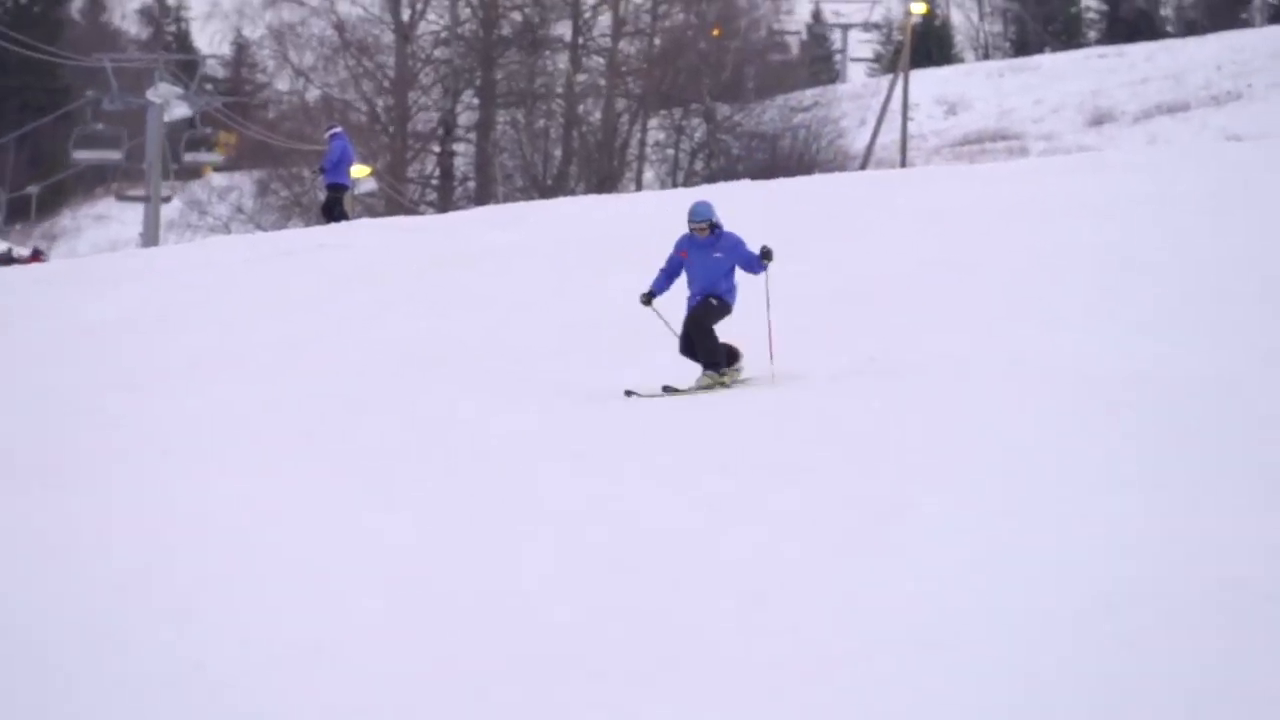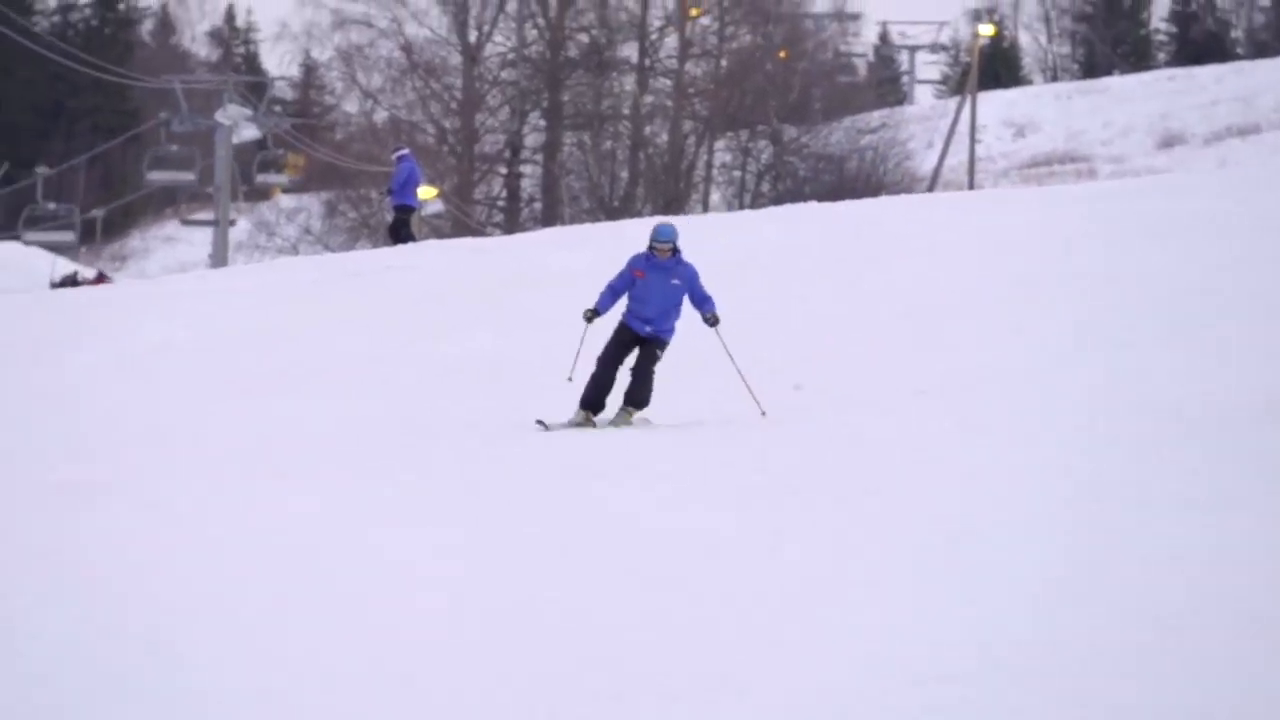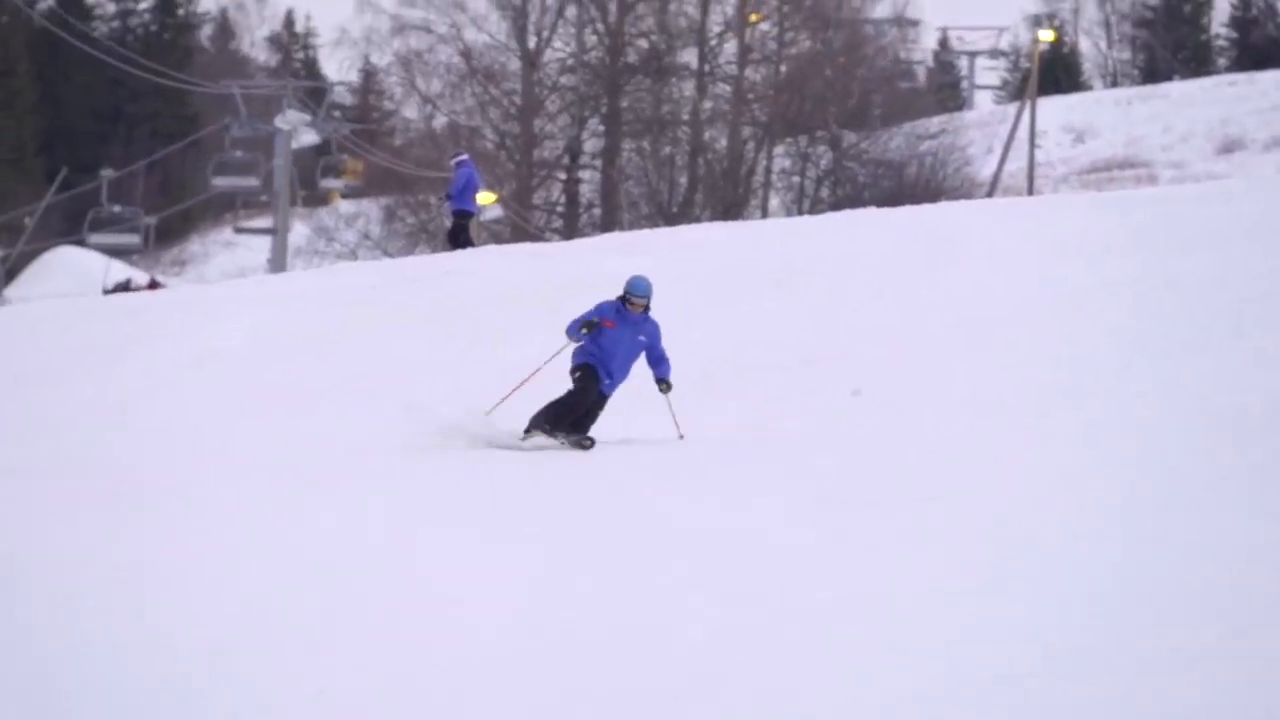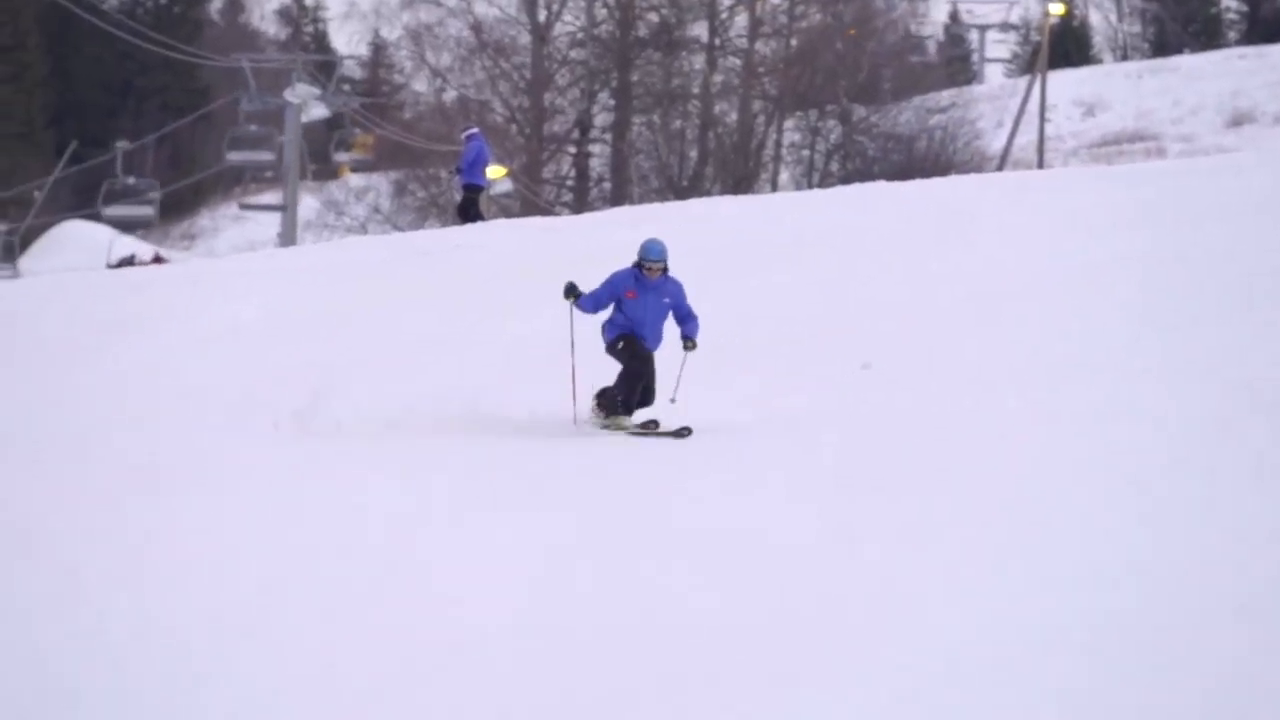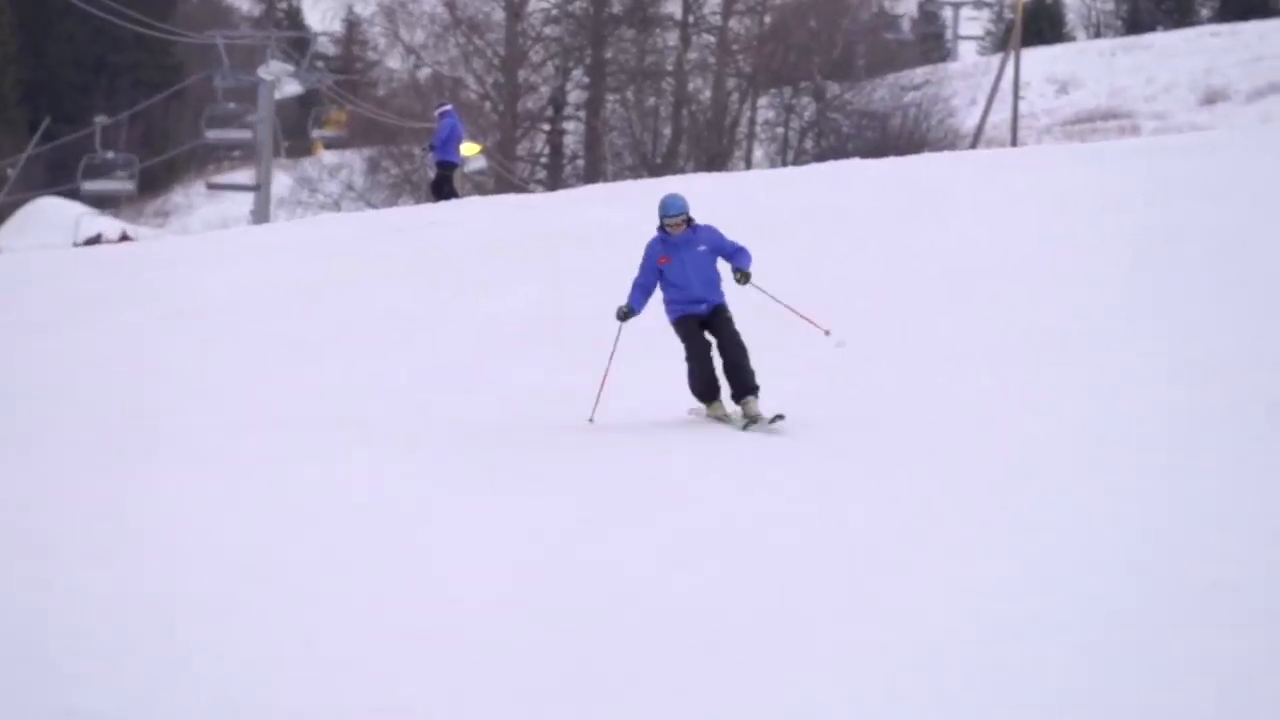
dt=0.3s
person 1, frame 1
left shoulder: (729, 241)
right shoulder: (685, 243)
left elbow: (753, 265)
right elbow: (669, 271)
left wrist: (764, 258)
right wrist: (652, 292)
left hip: (720, 298)
right hip: (697, 301)
left knee: (696, 321)
right knee: (687, 347)
left ankle: (713, 370)
right ankle: (731, 359)
person 1, frame 2
left shoulder: (686, 271)
right shoulder: (639, 262)
left elbow: (702, 300)
right elbow: (616, 287)
left wrist: (710, 314)
right wrist: (597, 308)
left hip: (660, 332)
right hip: (632, 323)
left knee: (643, 371)
right knee: (608, 361)
left ankle: (628, 408)
right ankle: (586, 411)
person 1, frame 3
left shoulder: (650, 328)
right shoulder: (606, 310)
left elbow: (657, 358)
right elbow: (573, 330)
left wrist: (662, 377)
right wrist: (583, 328)
left hip: (607, 382)
right hip: (588, 363)
left knee: (578, 426)
right knee: (586, 393)
left ankle: (553, 427)
right ankle: (539, 426)
person 1, frame 4
left shoulder: (672, 286)
right shoulder: (623, 279)
left elbow: (685, 317)
right elbow: (595, 302)
left wrist: (689, 335)
right wrist: (577, 297)
left hip: (646, 340)
right hip: (620, 335)
left knee: (645, 397)
right knee: (641, 361)
left ankle: (605, 401)
right ankle: (617, 413)
person 1, frame 5
left shoulder: (706, 234)
right shoulder: (655, 249)
left elbow: (737, 252)
right elbow: (644, 286)
left wrist: (741, 267)
right wrist: (631, 308)
left hip: (713, 305)
right hip: (683, 312)
left knee: (731, 342)
right knee: (698, 352)
left ankle: (746, 397)
right ankle: (711, 400)
